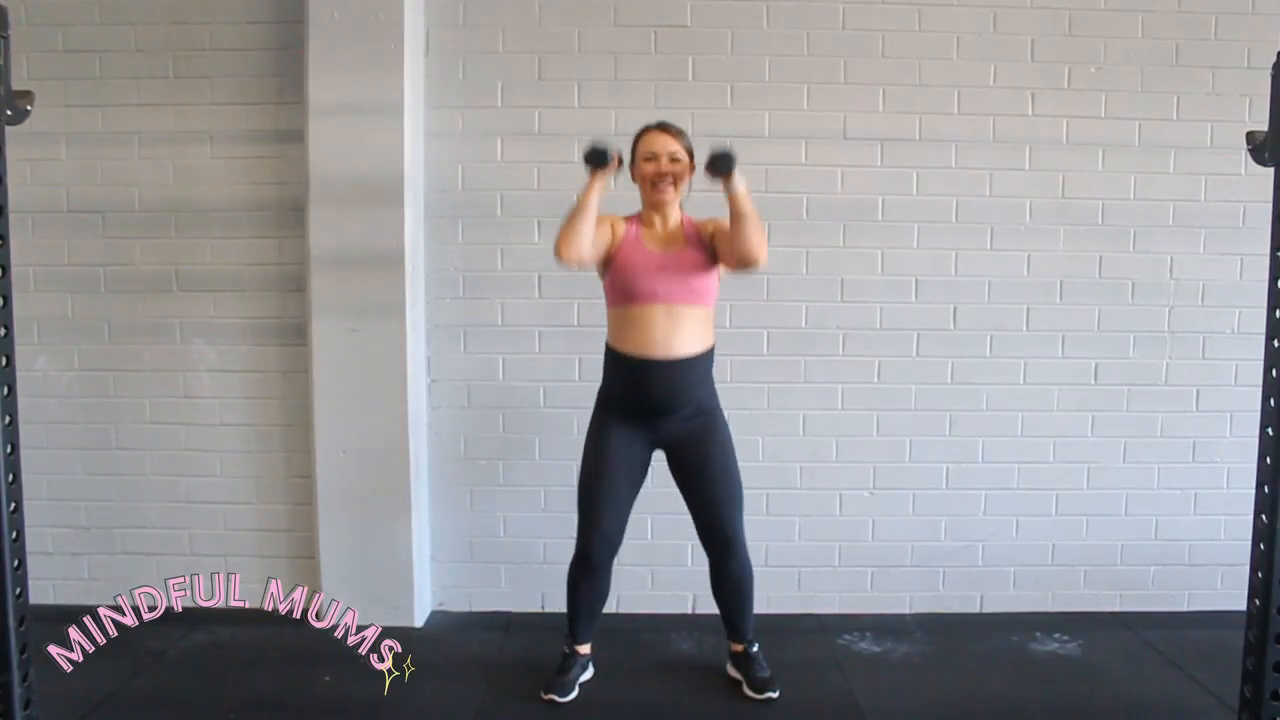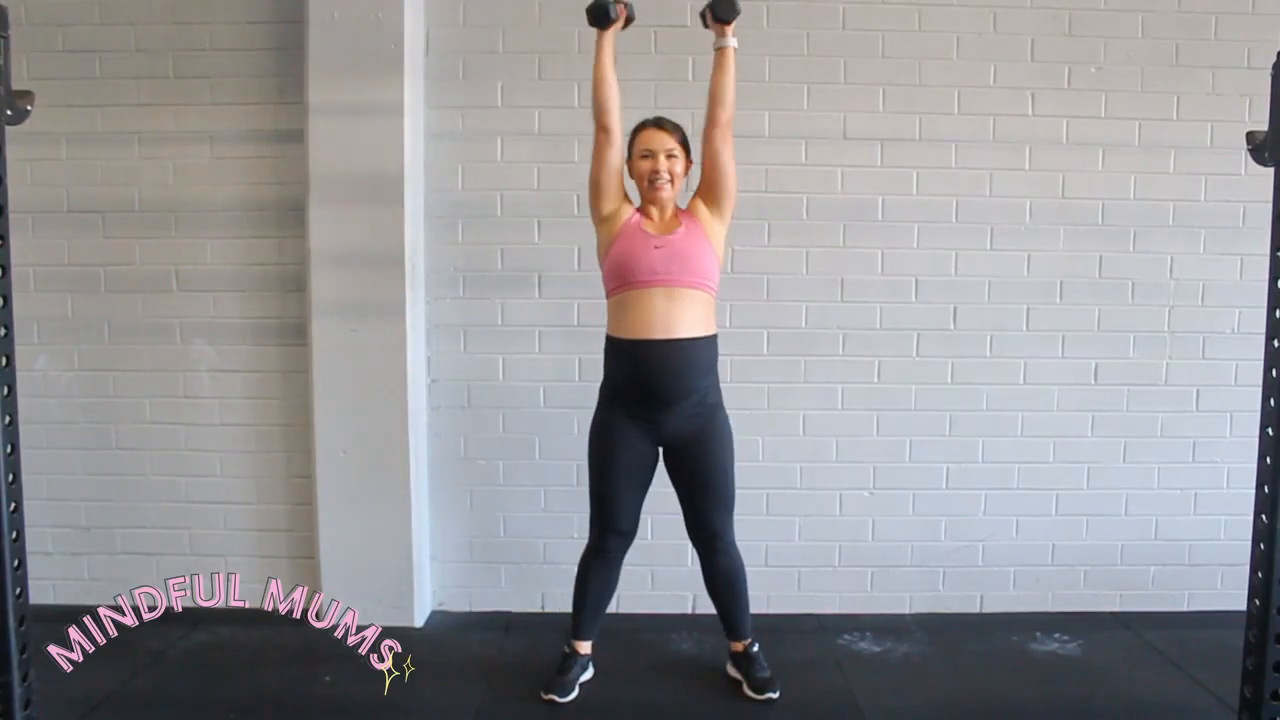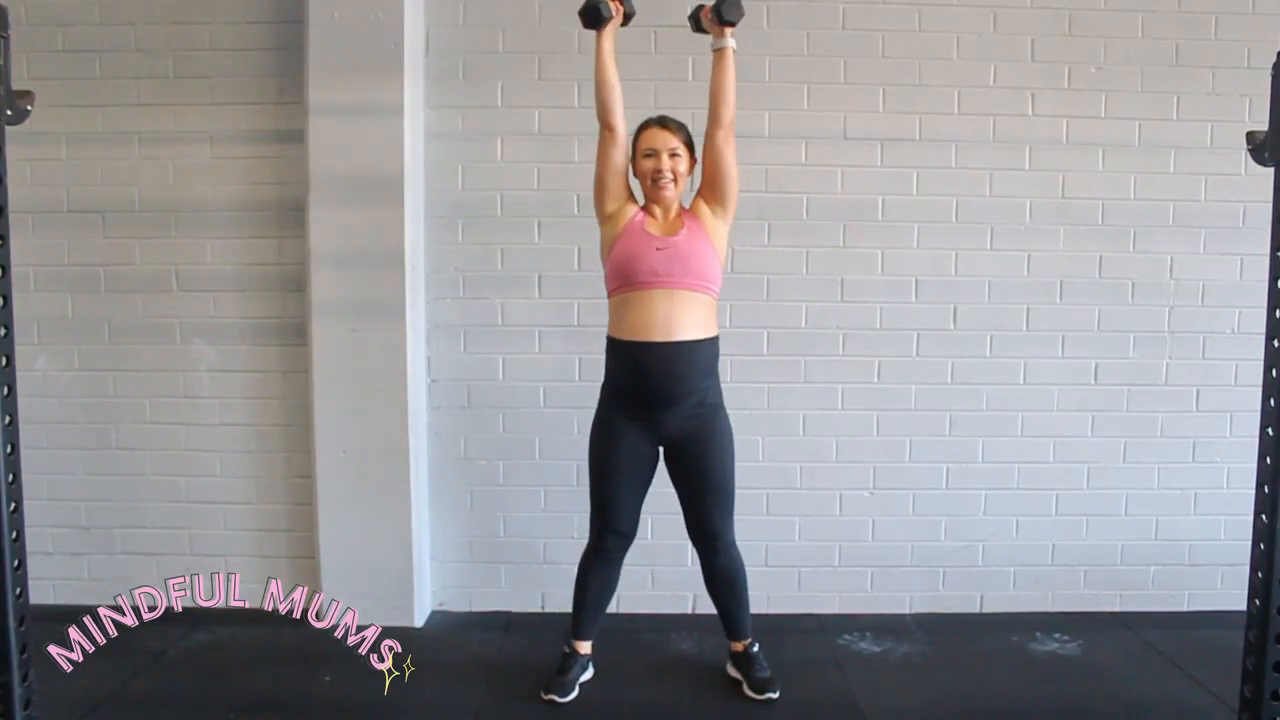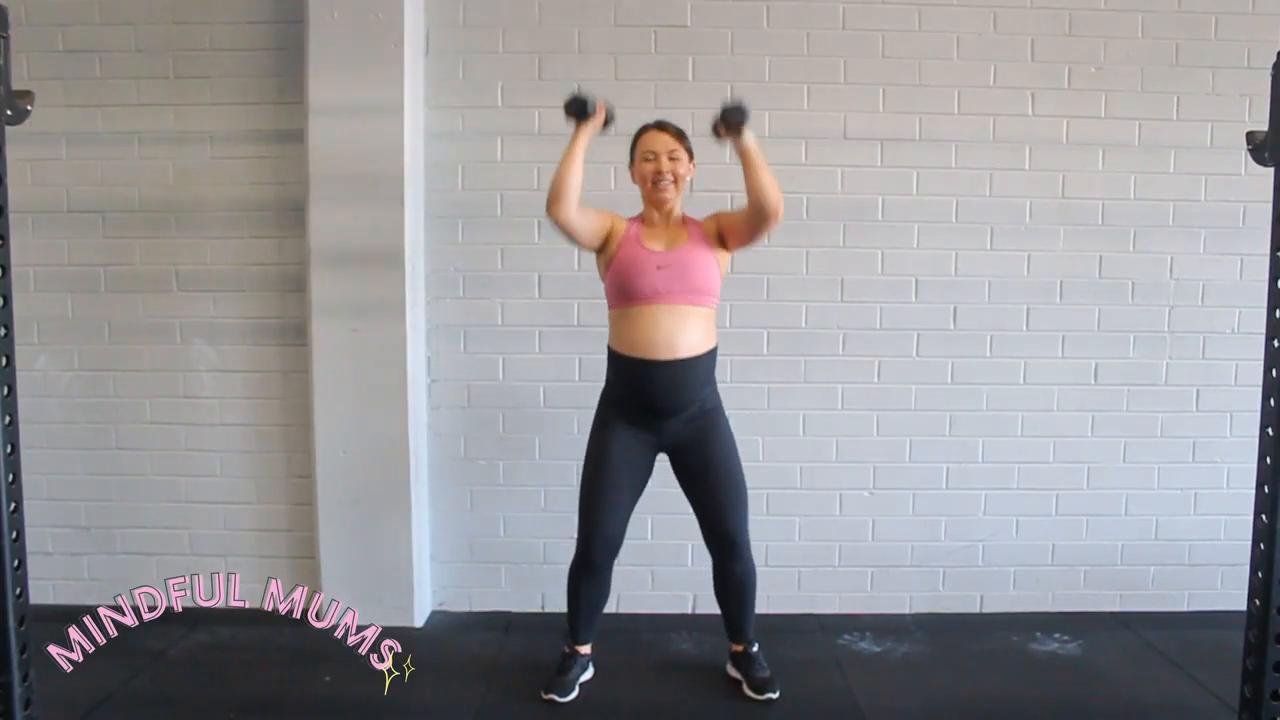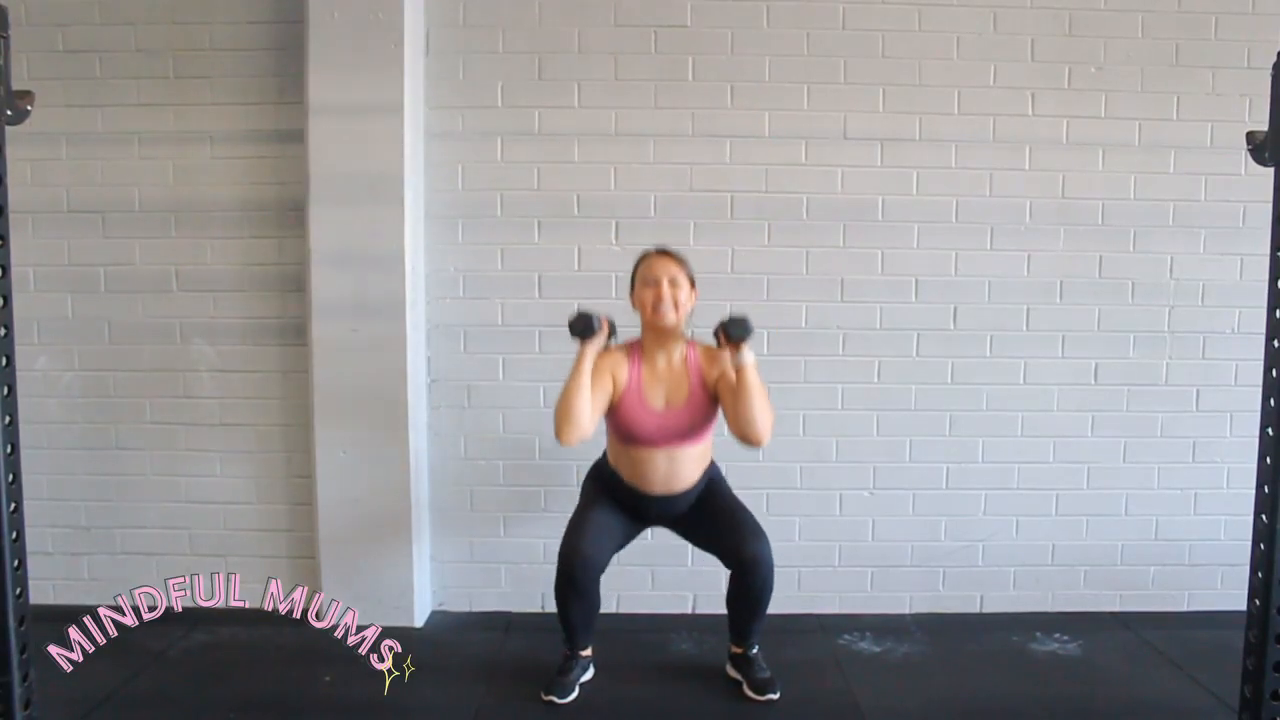
dt=0.3s
person 1, frame 1
left shoulder: (709, 235)
right shoulder: (614, 233)
left elbow: (755, 255)
right elbow: (567, 251)
left wrist: (733, 183)
right wrist: (595, 184)
left hip: (694, 405)
right hip: (623, 406)
left knee: (726, 537)
right knee: (596, 539)
left ankle: (744, 652)
right ankle: (577, 656)
person 1, frame 2
left shoulder: (708, 217)
right shoulder: (614, 219)
left elbow: (721, 122)
right elbow: (605, 123)
left hip: (697, 402)
right hip: (625, 403)
left knee: (715, 537)
right knee: (610, 536)
left ankle: (743, 651)
right ankle: (579, 654)
person 1, frame 3
left shoulder: (711, 219)
right shoulder: (619, 218)
left elbow: (726, 124)
right elbow: (609, 124)
left hip: (697, 401)
right hip: (626, 401)
left knee: (715, 537)
right knee: (609, 536)
left ankle: (743, 651)
right ankle: (579, 654)
person 1, frame 4
left shoulder: (713, 234)
right shoulder: (613, 234)
left elbow: (771, 210)
right elbow: (560, 208)
left wrist: (742, 140)
right wrist: (584, 134)
left hip: (698, 407)
right hip: (625, 409)
left knee: (731, 539)
right knee: (596, 542)
left ankle: (744, 651)
right ankle: (578, 655)
person 1, frame 5
left shoulder: (714, 364)
right shoulder: (612, 365)
left elbow: (757, 433)
right elbow: (569, 432)
left wrist: (743, 358)
right wrist: (587, 354)
left hip: (696, 494)
right hip: (618, 495)
left knee: (755, 555)
right knee: (577, 560)
left ankle: (743, 653)
right ankle: (578, 656)
